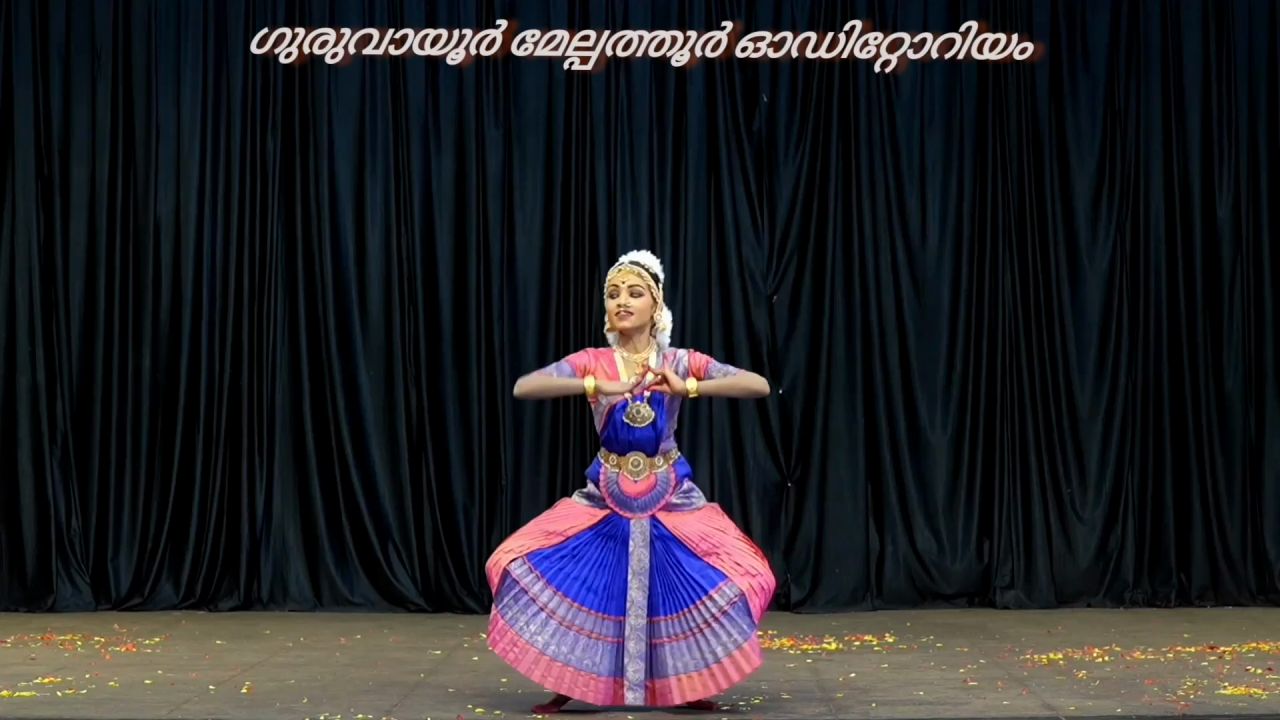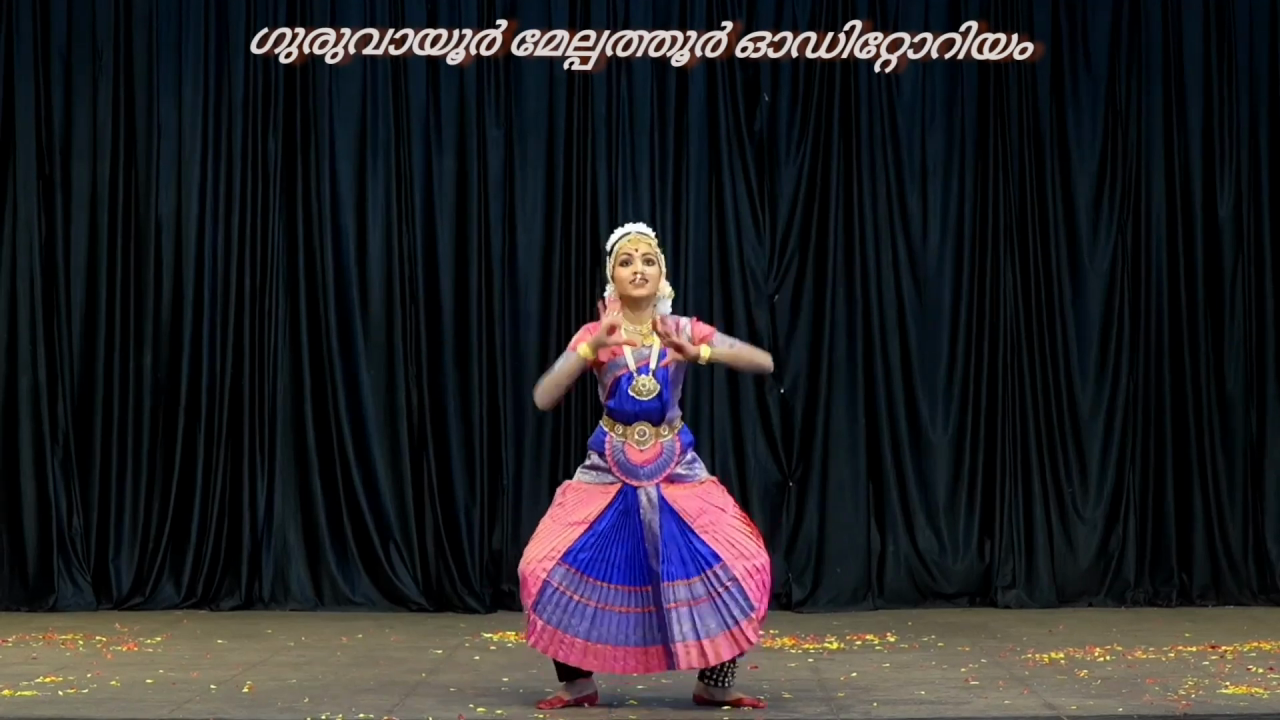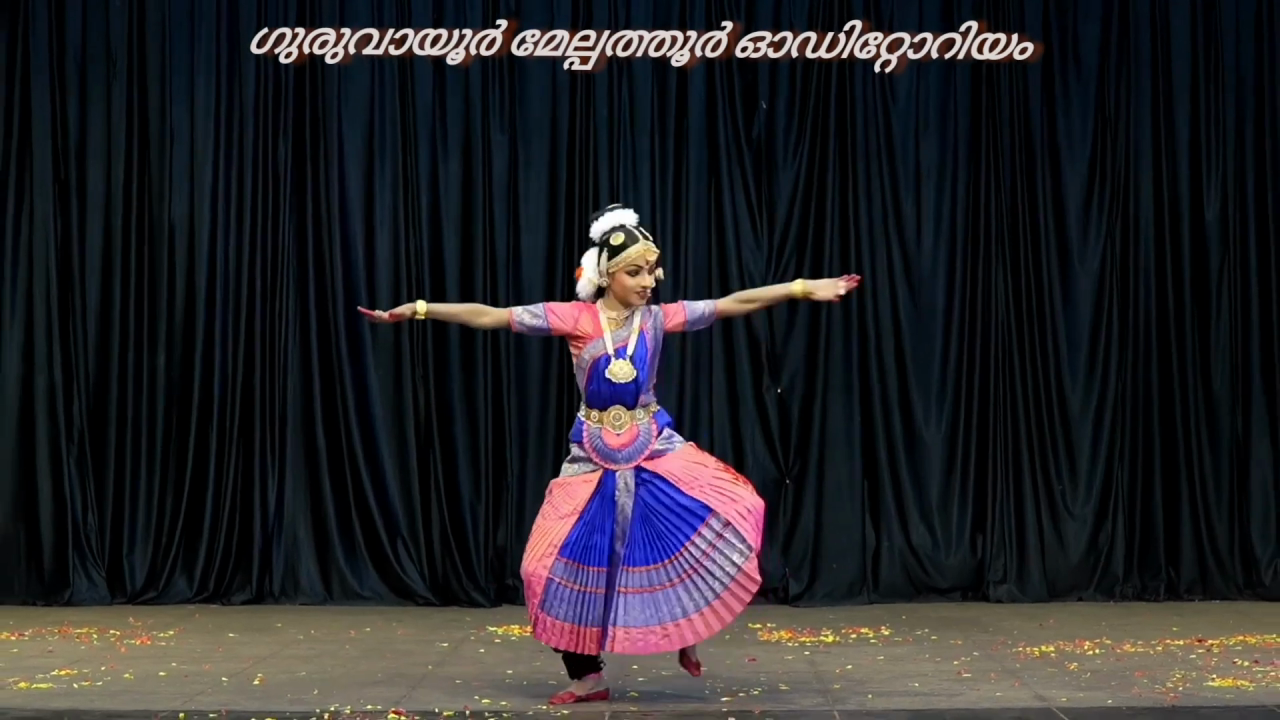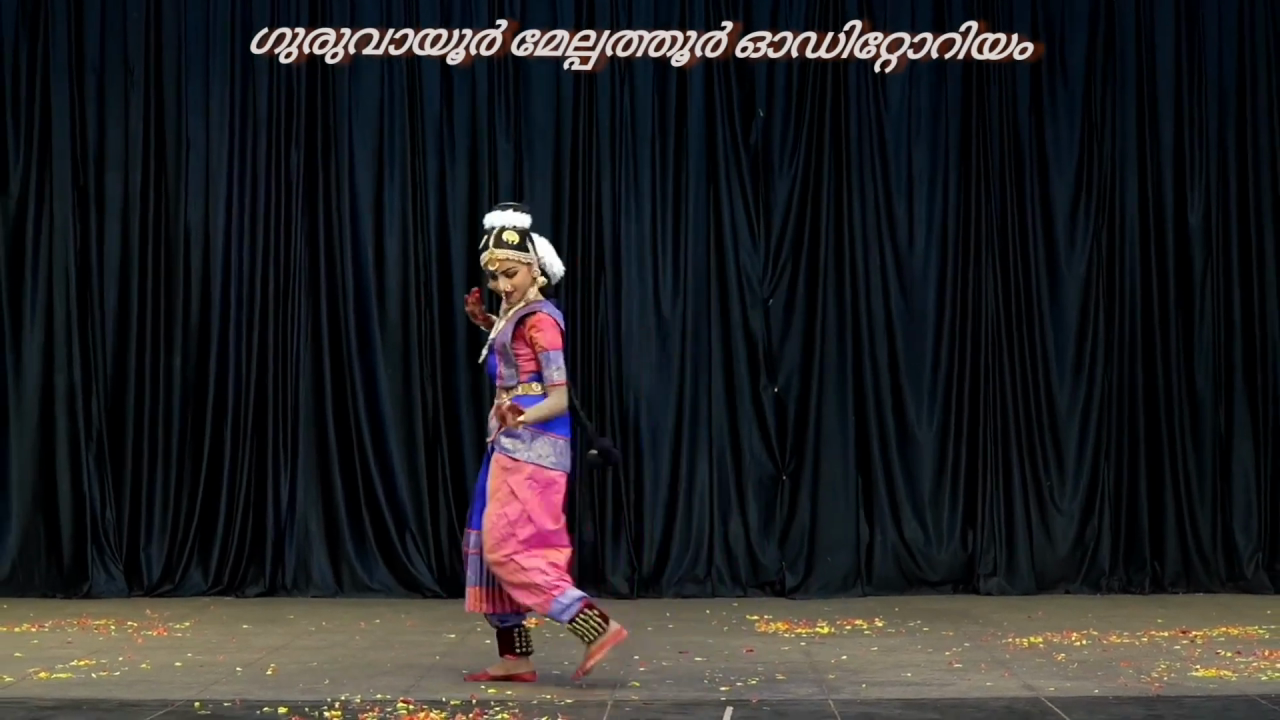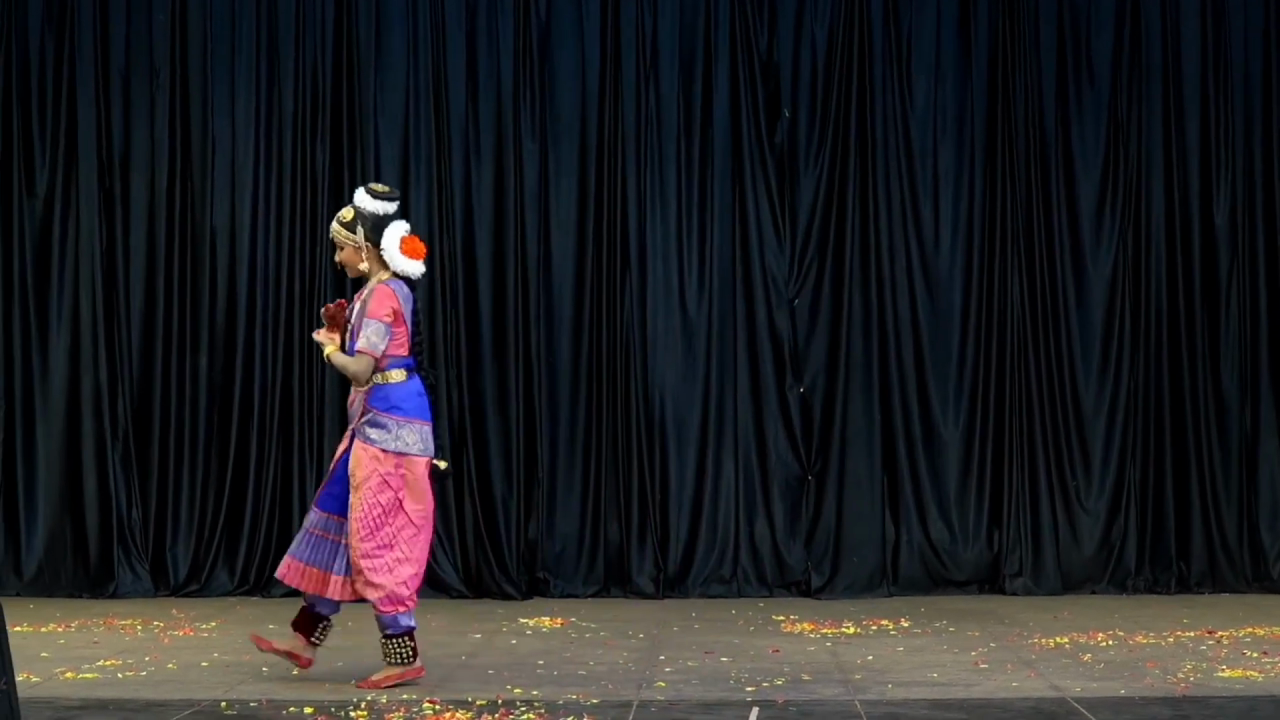
dt=1s
person 1, frame 1
left shoulder: (680, 362)
right shoulder: (593, 361)
left elbow: (759, 384)
right elbow: (523, 387)
left wrist: (688, 388)
right wrist: (591, 383)
left hip: (671, 500)
right hip: (603, 500)
left knee: (744, 580)
right knee: (518, 569)
left ankle: (680, 685)
right ankle: (571, 683)
person 1, frame 2
left shoulder: (685, 331)
right shoulder: (595, 335)
left elbow: (764, 362)
right elbow: (543, 400)
left wrist: (698, 354)
right wrist: (588, 356)
left hip: (675, 471)
right hip: (607, 472)
left knee: (728, 564)
right knee: (561, 570)
left ankle: (714, 684)
right ankle: (578, 683)
person 1, frame 3
left shoulder: (658, 318)
right shoulder: (573, 317)
left elbow: (733, 303)
right elbow: (490, 316)
left wrist: (807, 288)
right wrist: (419, 309)
left hip: (654, 451)
right hip: (591, 459)
left knee: (735, 512)
right knee: (549, 565)
left ankle: (687, 633)
right ankle: (588, 676)
person 1, frame 4
left shoulder: (541, 318)
right shoulder: (514, 310)
left elbow: (558, 394)
left wrist: (518, 412)
right wrist: (483, 320)
left hip: (528, 445)
right hip: (512, 443)
left knee: (511, 550)
right knee: (491, 549)
left ankle: (600, 628)
right ankle: (513, 657)
person 1, frame 5
left shoulder: (384, 296)
right shoulder: (373, 291)
left elbow: (358, 367)
right elbow: (350, 341)
left wrist: (331, 347)
right wrist: (334, 326)
left hip: (390, 425)
right hip: (374, 425)
left knee: (379, 540)
right knee: (334, 524)
left ankle: (405, 659)
right ankle: (304, 636)
